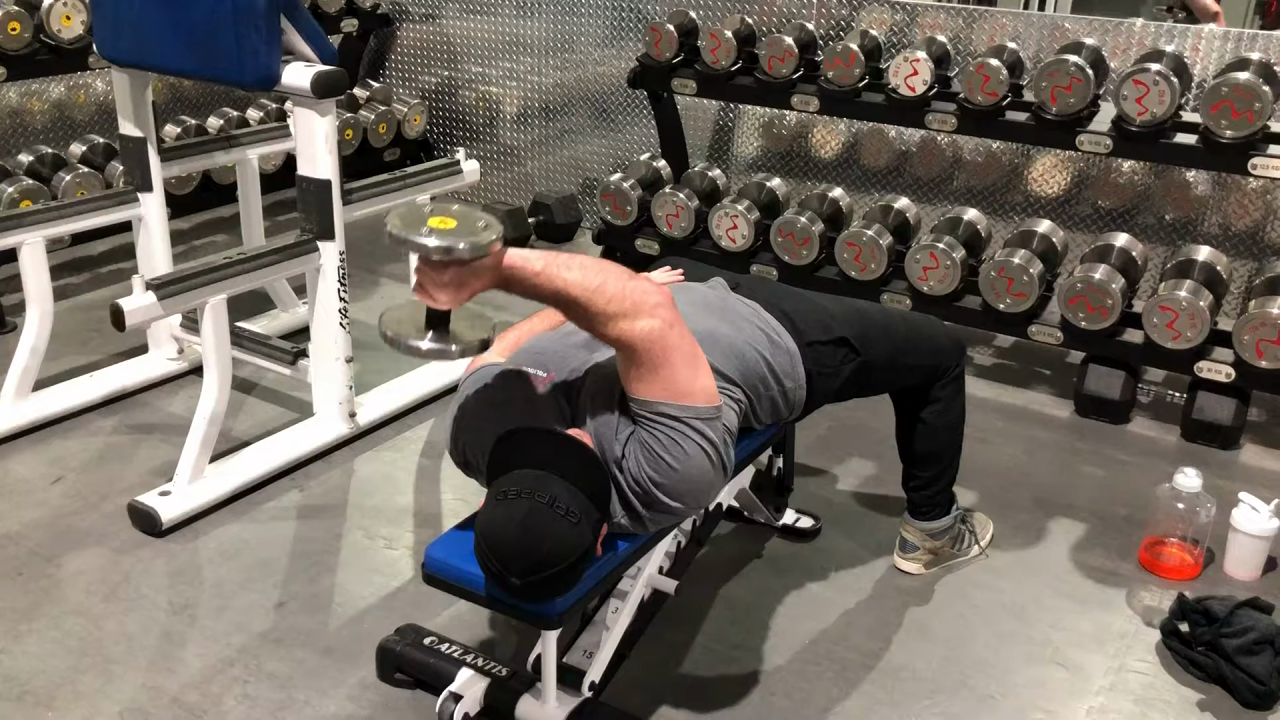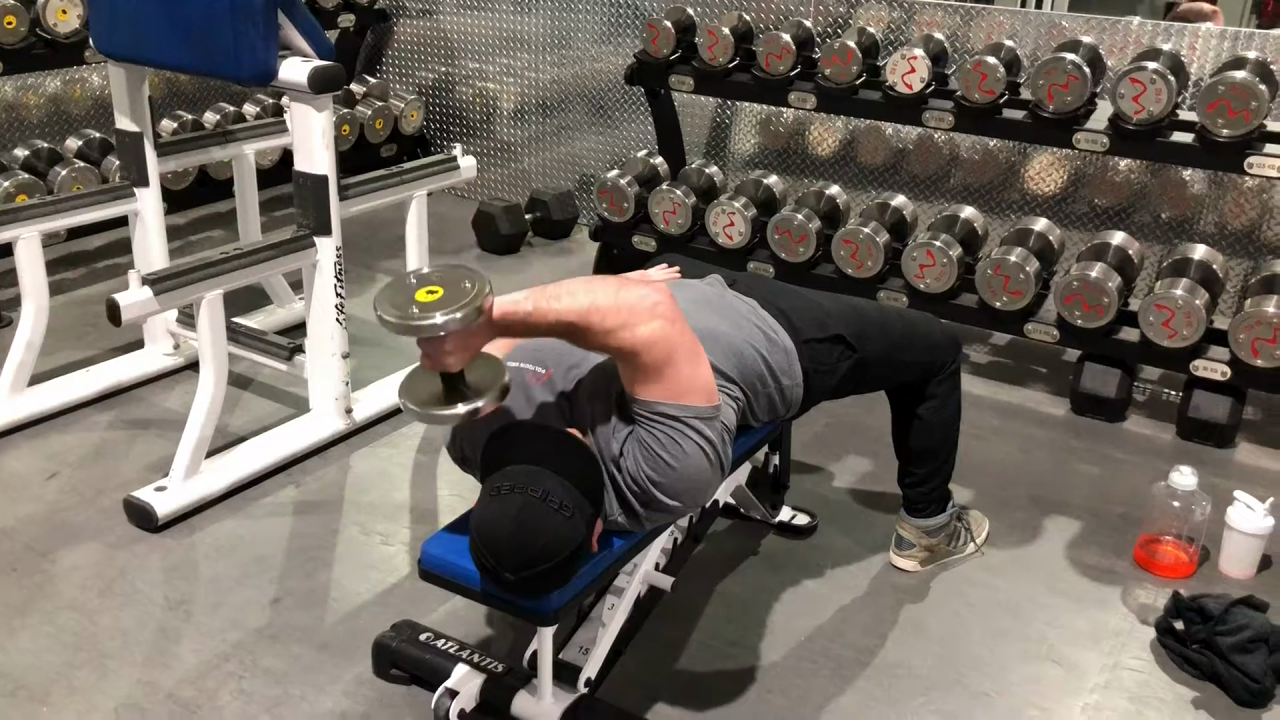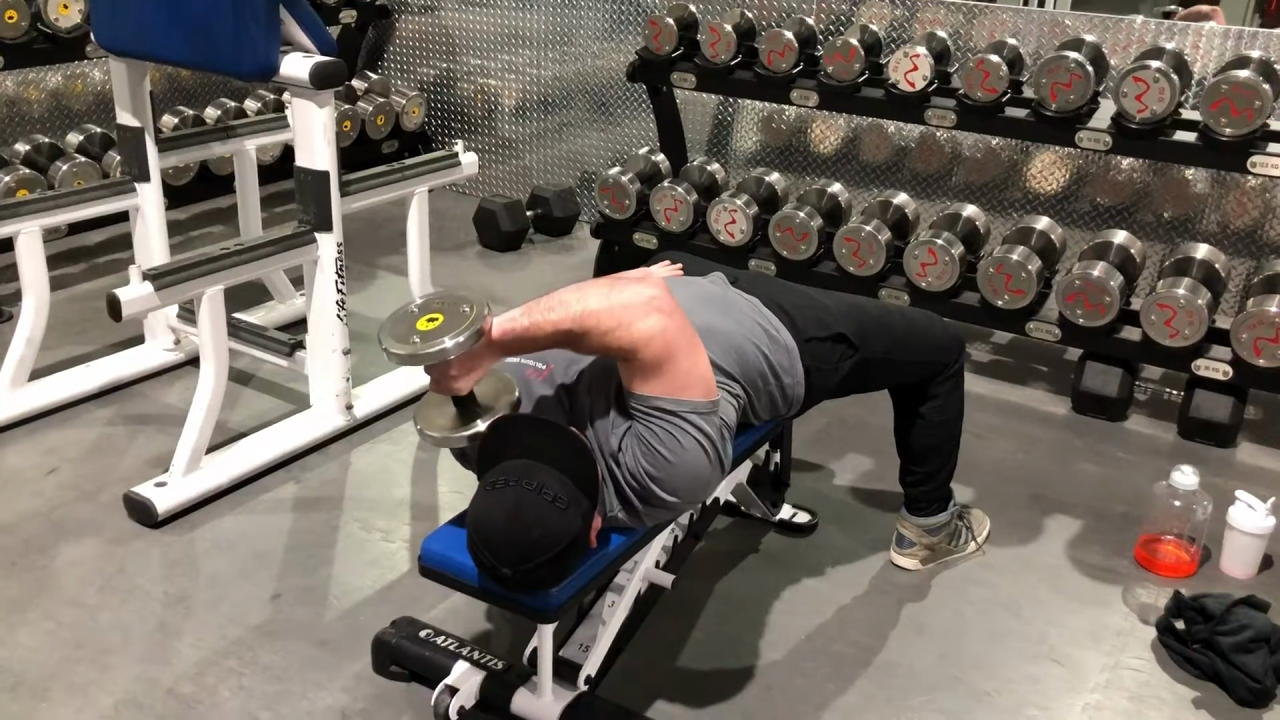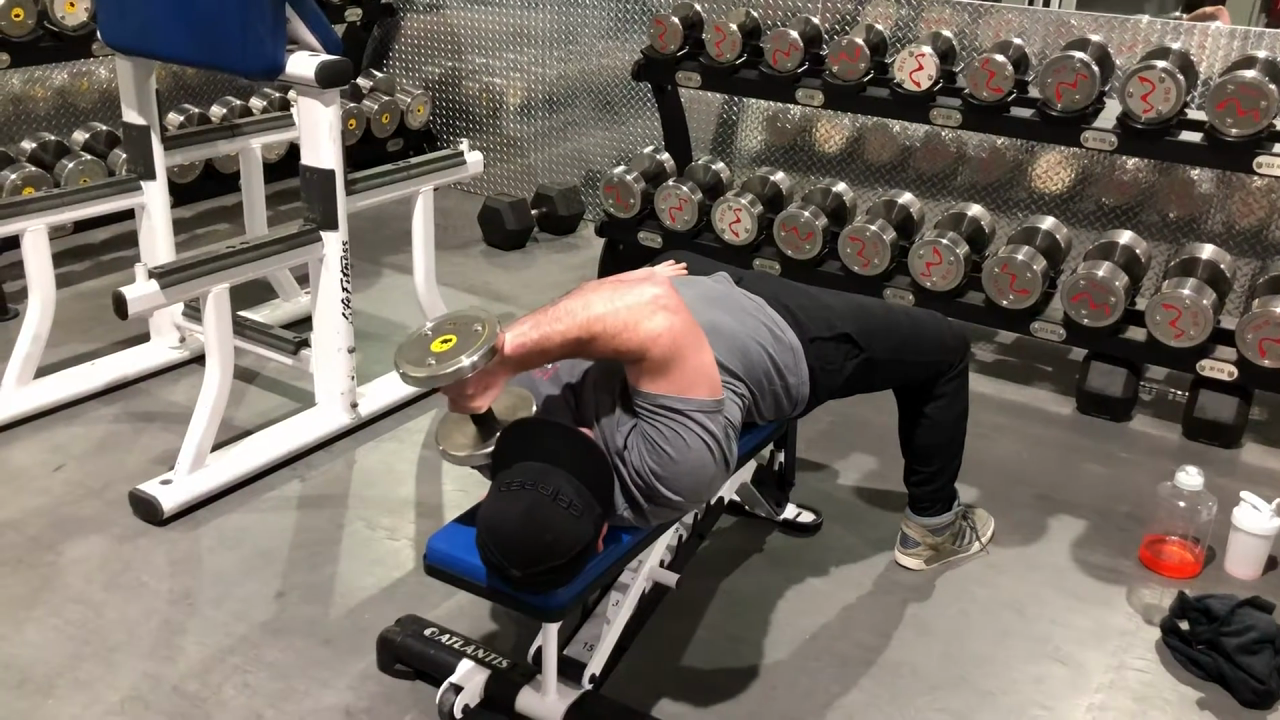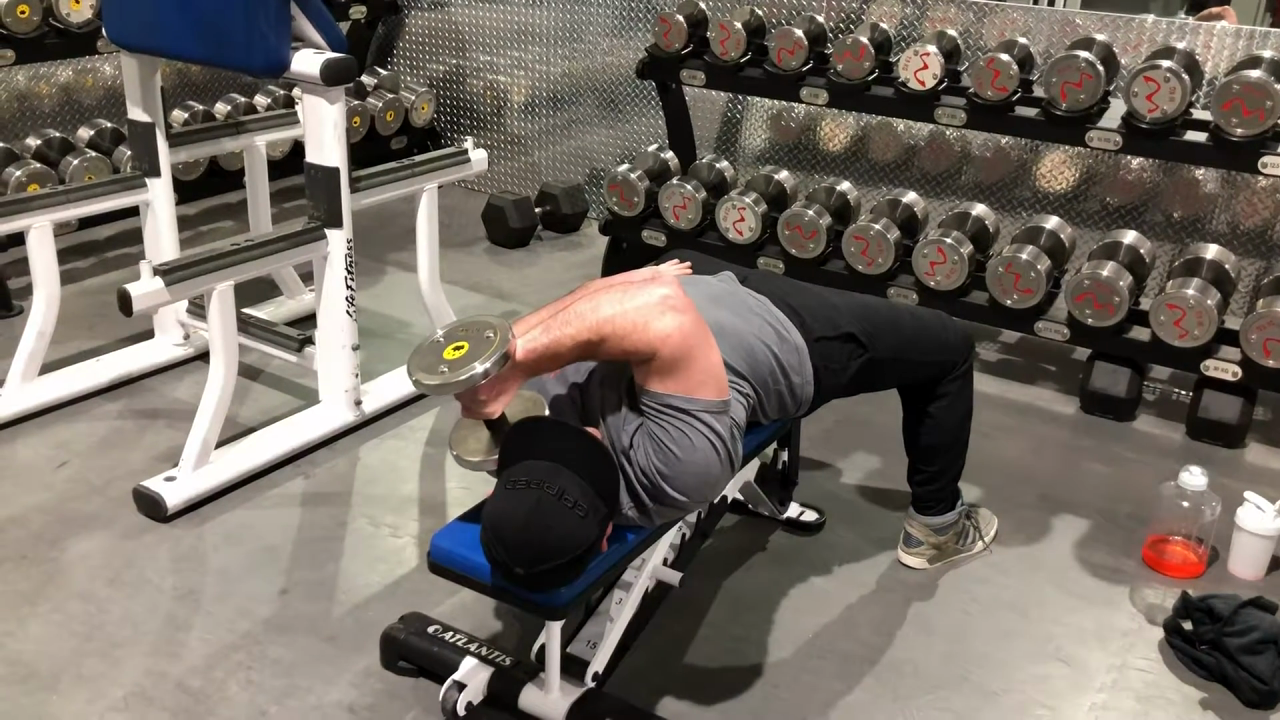
dt=0.4s
person 1, frame 1
left shoulder: (476, 429)
right shoulder: (673, 473)
left elbow: (501, 348)
right elbow: (645, 314)
right wrist: (491, 268)
right knee: (939, 352)
right ankle: (931, 530)
person 1, frame 2
left shoulder: (472, 430)
right shoulder: (666, 475)
left elbow: (496, 343)
right elbow: (648, 314)
right wrist: (485, 317)
right knee: (935, 348)
right ankle: (927, 526)
person 1, frame 3
right shoulder: (666, 472)
right elbow: (646, 310)
left wrist: (626, 278)
right wrist: (487, 341)
right knee: (940, 348)
right ankle: (927, 526)
person 1, frame 4
right shoulder: (673, 470)
right elbow: (653, 310)
left wrist: (621, 280)
right wrist: (501, 361)
right knee: (943, 347)
right ankle: (932, 526)
person 1, frame 5
left shoulder: (497, 421)
right shoulder: (677, 470)
right elbow: (665, 310)
left wrist: (631, 279)
right wrist: (516, 364)
right knee: (948, 346)
right ankle: (935, 526)
